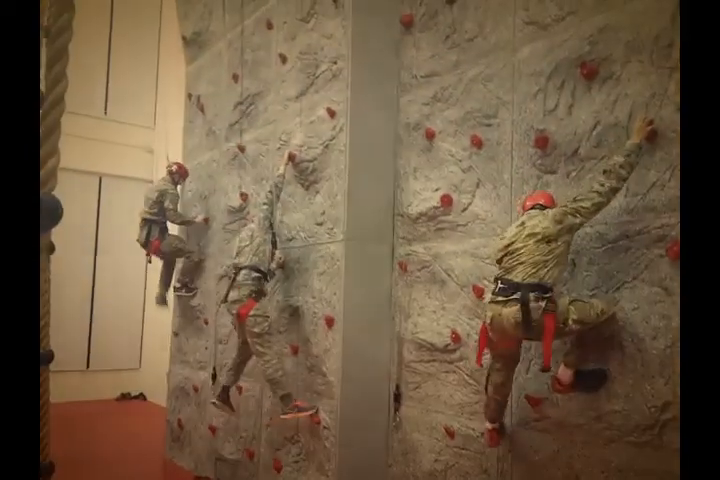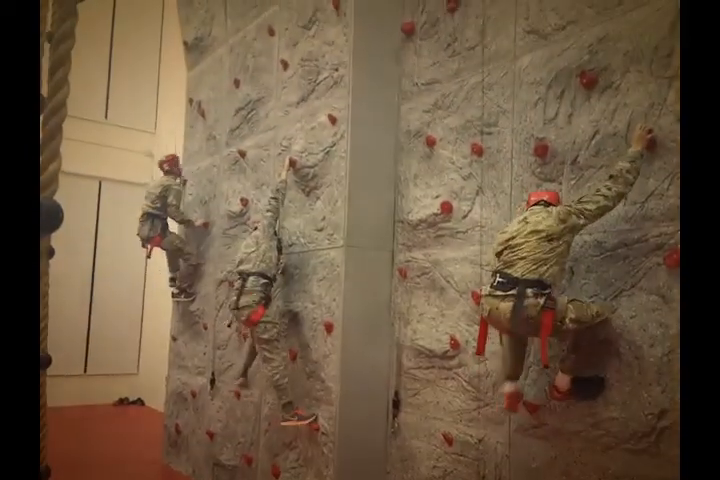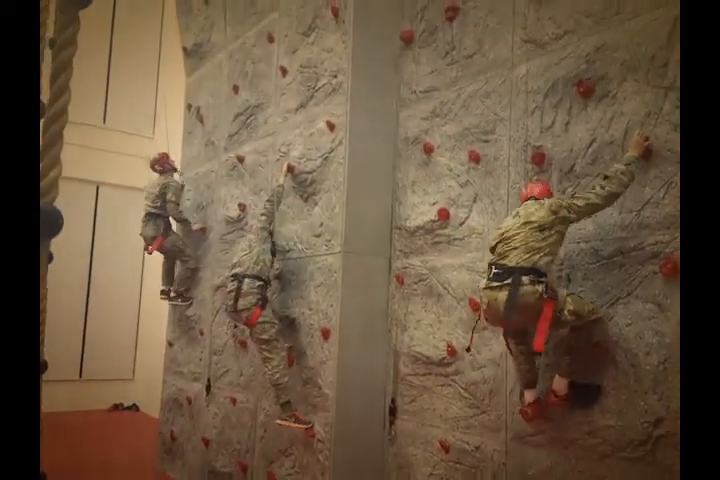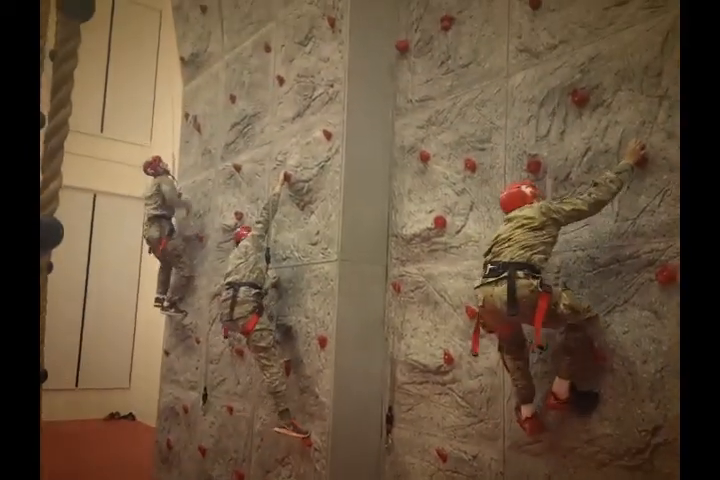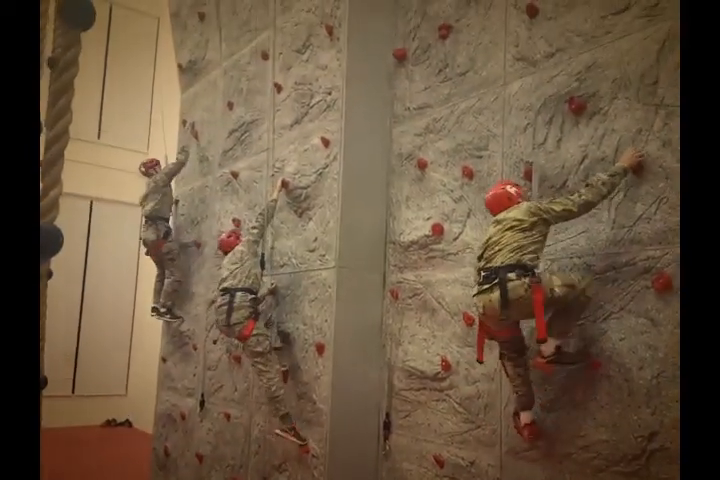
dt=0.2s
person 1, frame 1
left shoulder: (511, 232)
right shoulder: (559, 218)
right elbow: (606, 185)
right wrist: (635, 142)
left hip: (498, 312)
right hip: (532, 313)
left knee: (502, 365)
right knee: (602, 313)
left ankle: (492, 426)
right ankle: (566, 374)
person 1, frame 2
left shoulder: (510, 229)
right shoulder: (562, 217)
right elbow: (612, 191)
right wrist: (636, 150)
left hip: (494, 306)
right hip: (529, 308)
left knee: (514, 329)
right knee: (597, 317)
left ankle: (511, 386)
right ankle: (563, 383)
person 1, frame 3
left shoulder: (508, 222)
right shoulder: (553, 208)
right elbow: (606, 191)
right wrist: (633, 155)
left hip: (492, 298)
right hip: (525, 295)
left knee: (517, 329)
right knee: (590, 316)
left ankle: (529, 399)
right ankle: (560, 387)
person 1, frame 4
left shoulder: (505, 227)
right shoulder: (544, 210)
right elbow: (595, 198)
right wrist: (627, 163)
left hip: (486, 295)
right hip: (520, 290)
left knee: (512, 347)
right knee: (583, 317)
left ankle: (527, 414)
right ankle: (561, 391)
person 1, frame 5
left shoulder: (493, 230)
right shoulder: (532, 210)
right elbow: (584, 199)
right wrist: (622, 167)
left hip: (486, 301)
right hip: (516, 291)
left knee: (512, 354)
right knee: (579, 286)
left ankle: (525, 420)
right ankle: (548, 348)
person 2, frame 1
left shoulder: (245, 237)
right shoulder: (258, 225)
right elbow: (270, 198)
left wrist: (274, 265)
right wrist: (282, 170)
left hip: (237, 293)
right hip: (248, 293)
left knee: (246, 347)
right knee: (266, 351)
left ankle: (223, 394)
right ankle: (288, 404)
person 2, frame 2
left shoulder: (248, 243)
right shoulder: (264, 231)
right elbow: (273, 205)
left wrist: (274, 269)
right wrist: (284, 175)
left hip: (240, 298)
right hip: (255, 298)
left knee: (261, 343)
right knee: (274, 356)
left ankle: (243, 374)
right ankle: (289, 411)
person 2, frame 3
left shoulder: (247, 248)
right shoulder: (258, 235)
right elbow: (269, 209)
left wrist: (271, 264)
right wrist: (281, 181)
left hip: (234, 301)
right hip: (250, 299)
right knee: (274, 355)
right ankle: (287, 412)
person 2, frame 4
left shoulder: (236, 254)
right shoulder: (252, 242)
right elbow: (264, 217)
left wrist: (266, 285)
right wrist: (277, 189)
left hip: (228, 309)
right hip: (245, 306)
right knee: (271, 363)
right ankle: (285, 419)
person 2, frame 5
left shoulder: (229, 263)
right shoulder: (246, 248)
right elbow: (260, 223)
left wrist: (265, 293)
right wrist: (275, 195)
left hip: (223, 315)
right hip: (240, 313)
right knee: (268, 368)
right ankle: (286, 423)
person 3, frame 1
left shoulder: (158, 185)
right shoulder: (170, 190)
right elbow: (172, 215)
right wrist: (194, 220)
left hip: (146, 233)
right hip: (156, 233)
left knee: (170, 259)
right knee: (192, 255)
left ankle: (161, 295)
right ankle: (181, 285)
person 3, frame 2
left shoulder: (159, 182)
right shoulder: (174, 186)
right elbow: (173, 212)
right wrist: (193, 223)
left hip: (145, 227)
right hip: (156, 228)
left knee: (172, 246)
right knee: (190, 256)
left ankle: (173, 276)
right ankle: (180, 290)
person 3, frame 3
left shoulder: (155, 183)
right shoulder: (172, 183)
right elbow: (173, 209)
right wrist: (189, 226)
left hip: (147, 227)
right hip: (159, 227)
left knee: (170, 255)
right knee: (189, 260)
left ankle: (166, 289)
right ankle: (177, 294)
person 3, frame 4
left shoulder: (153, 185)
right shoulder: (165, 181)
right elbow: (171, 198)
left wrist: (175, 197)
right wrist: (185, 204)
left hip: (150, 230)
right hip: (162, 230)
left knee: (166, 264)
right knee: (183, 268)
left ankle: (160, 297)
right ankle: (170, 303)
person 3, frame 5
left shoulder: (149, 187)
right shoulder: (159, 180)
right elbow: (179, 163)
left wrist: (170, 204)
right wrist: (184, 151)
left hip: (149, 233)
right hip: (160, 231)
left knee: (162, 271)
right knee: (174, 273)
left ankle: (157, 306)
right ankle: (165, 309)
